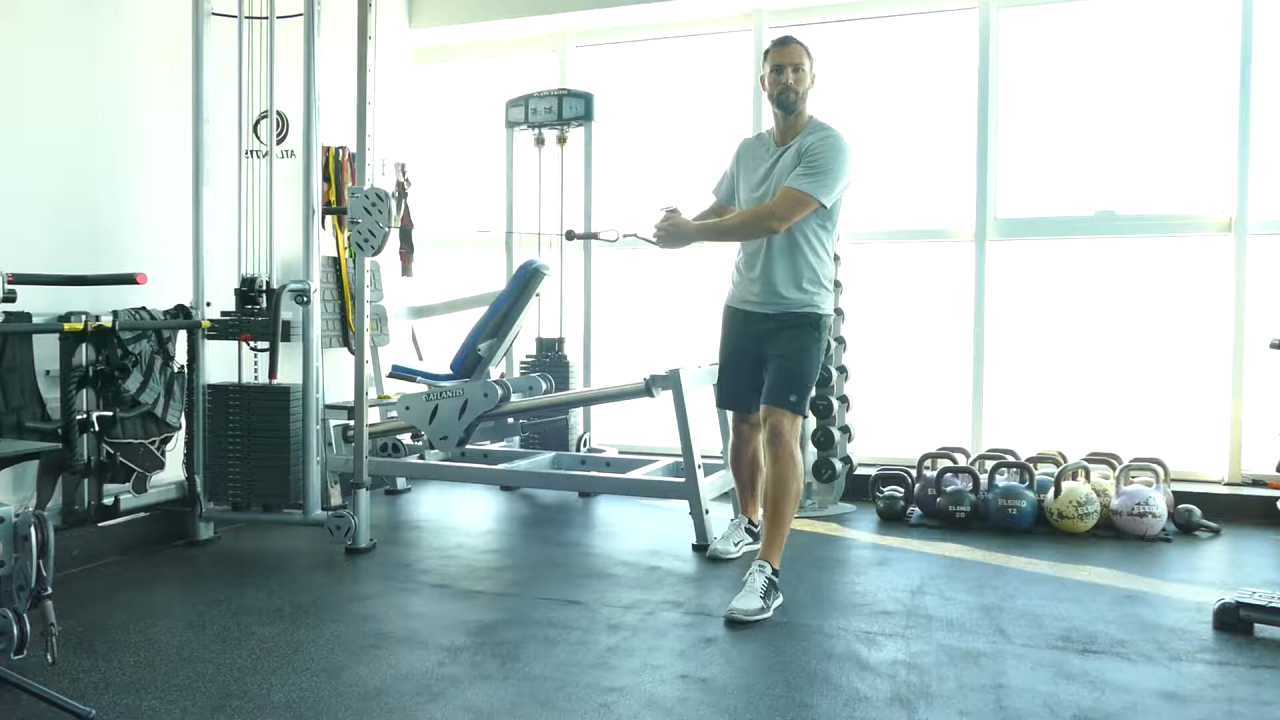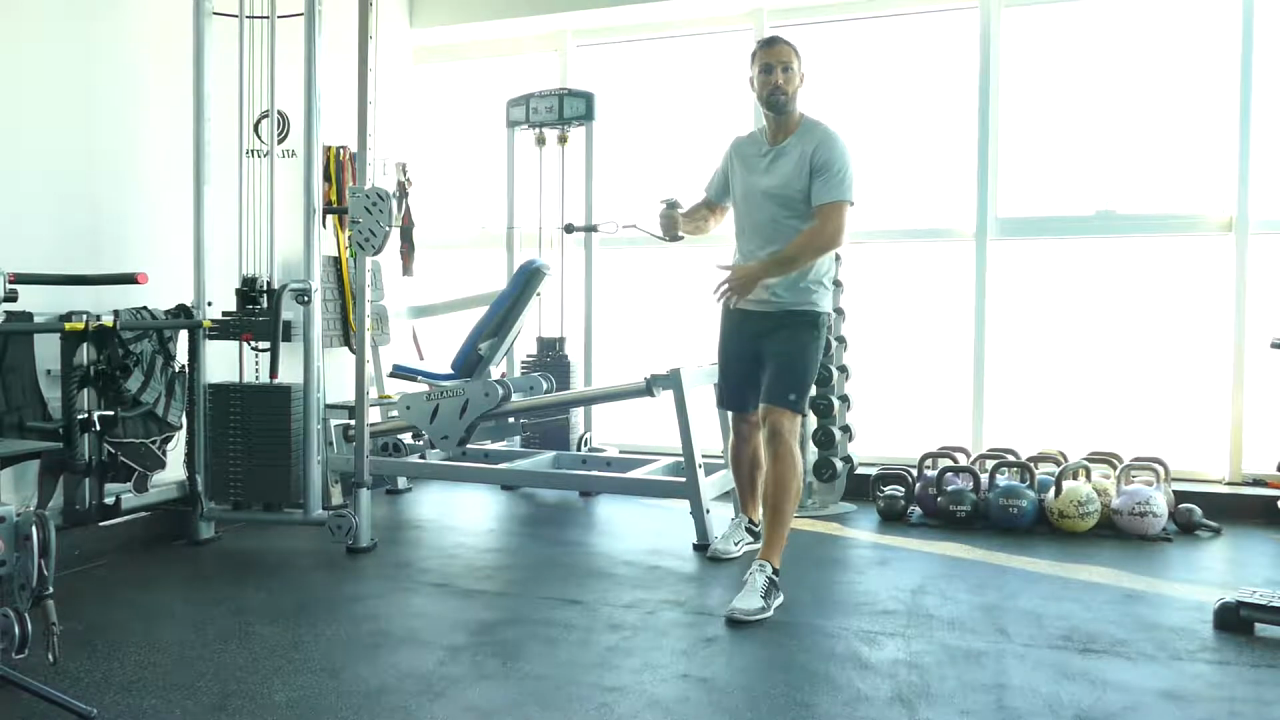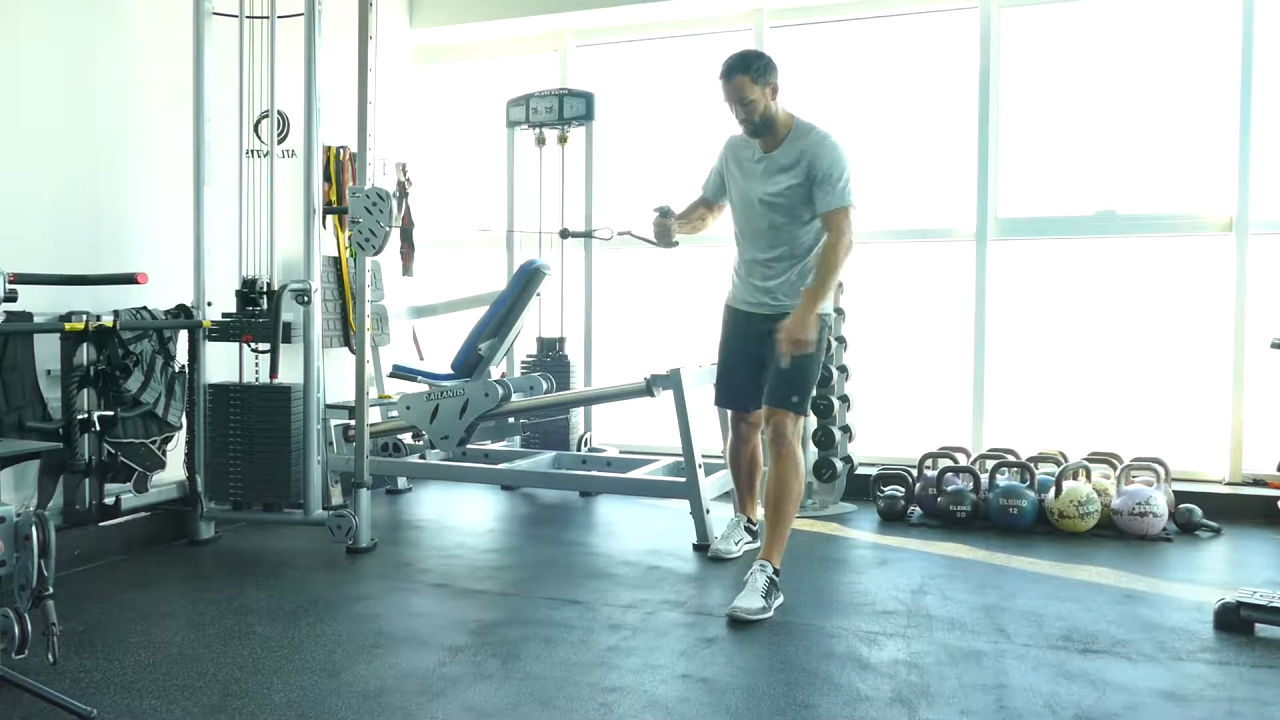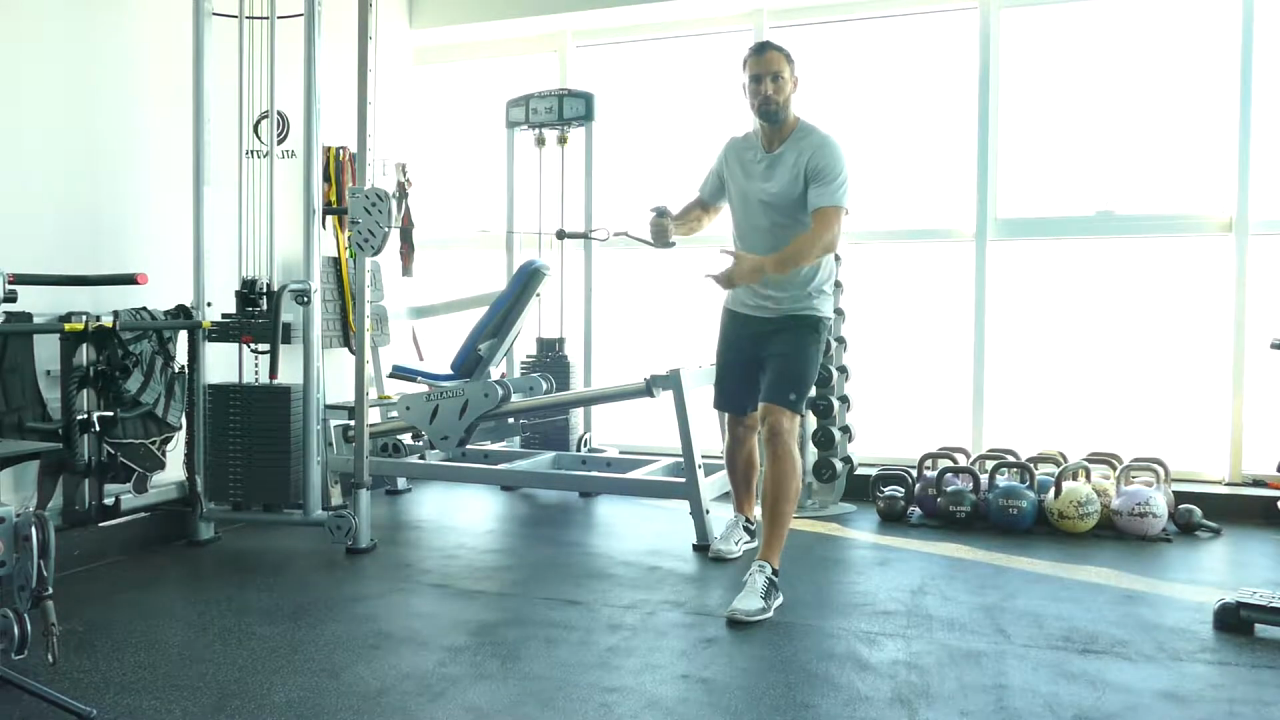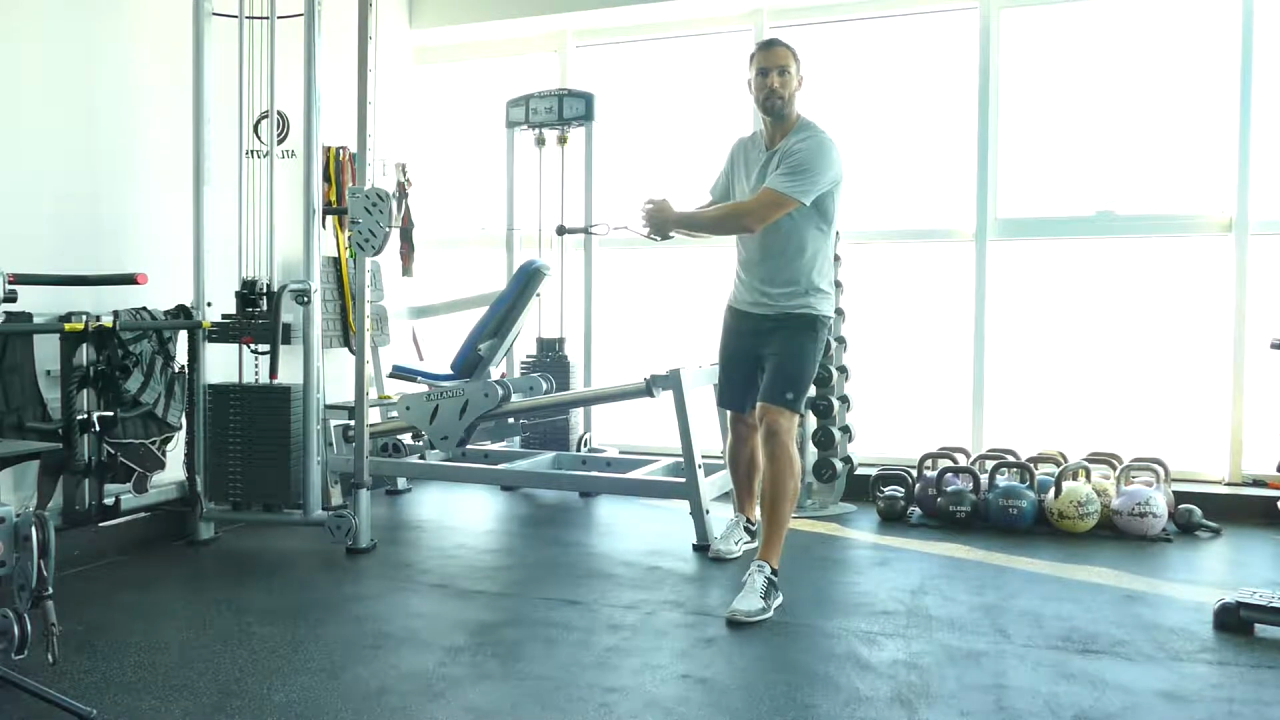
dt=1s
person 1, frame 1
left shoulder: (827, 146)
right shoulder: (748, 149)
left elbow: (774, 218)
right elbow: (720, 210)
left wrist: (691, 234)
right wrist: (683, 221)
left hip: (798, 312)
right hip: (744, 306)
left knee: (780, 426)
right knee: (743, 420)
left ankle: (768, 571)
right ankle: (749, 520)
person 1, frame 2
left shoulder: (823, 145)
right shoulder: (739, 149)
left elbow: (830, 233)
right elbow: (712, 210)
left wrist: (761, 273)
right wrist: (680, 219)
left hip: (797, 309)
right hip: (743, 307)
left knee: (779, 425)
right knee: (743, 421)
left ankle: (767, 572)
right ankle: (748, 520)
person 1, frame 3
left shoulder: (819, 151)
right shoulder: (734, 149)
left elbow: (840, 237)
right elbow: (708, 207)
left wrist: (809, 312)
right wrist: (675, 224)
left hip: (794, 316)
right hip: (743, 307)
left knee: (782, 428)
right knee: (742, 421)
left ankle: (768, 572)
right ankle: (745, 520)
person 1, frame 4
left shoulder: (819, 151)
right shoulder: (734, 151)
left elbow: (827, 234)
right elbow: (705, 207)
left wrist: (762, 267)
right wrist: (672, 224)
left hip: (798, 314)
right hip: (742, 312)
left knee: (779, 427)
right knee: (740, 423)
left ankle: (767, 572)
right ankle: (743, 519)
person 1, frame 5
left shoulder: (814, 148)
right shoulder: (743, 149)
left elbow: (750, 217)
right elbow: (718, 209)
left wrist: (673, 220)
right wrist: (672, 219)
left hip: (799, 313)
right hip: (745, 307)
left knee: (777, 425)
right knee: (742, 420)
left ankle: (767, 572)
right ankle: (745, 520)
